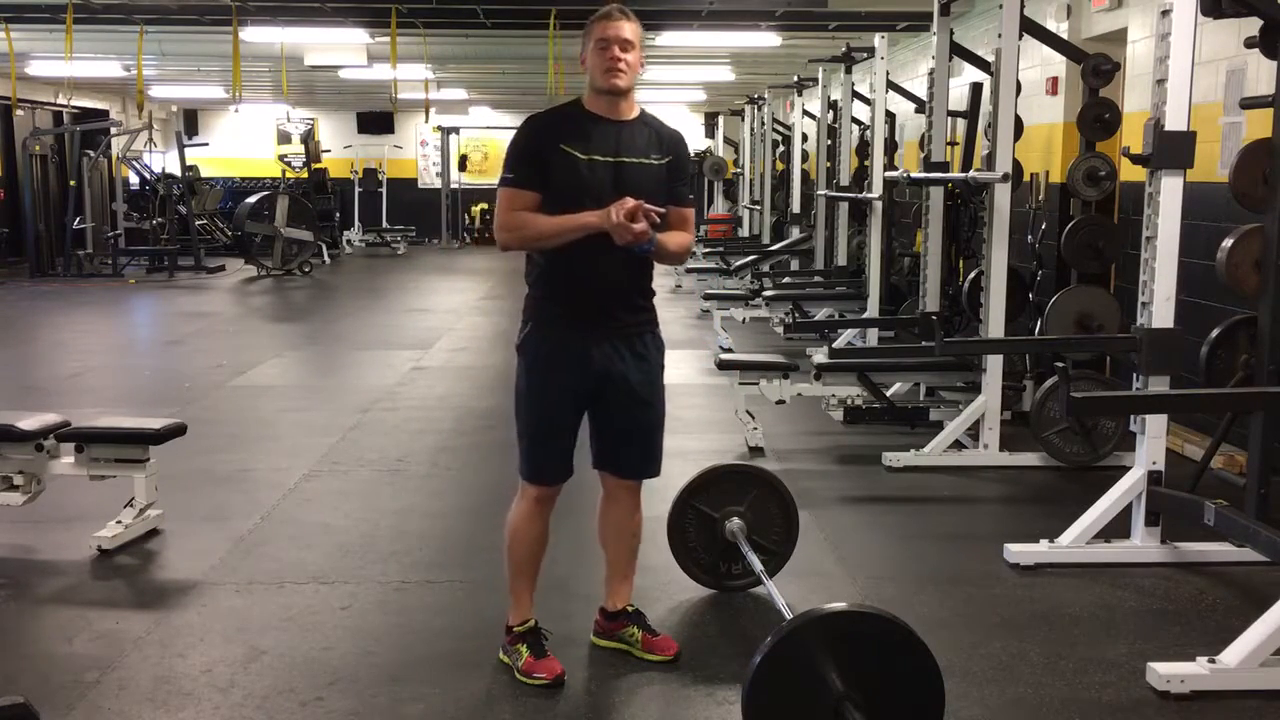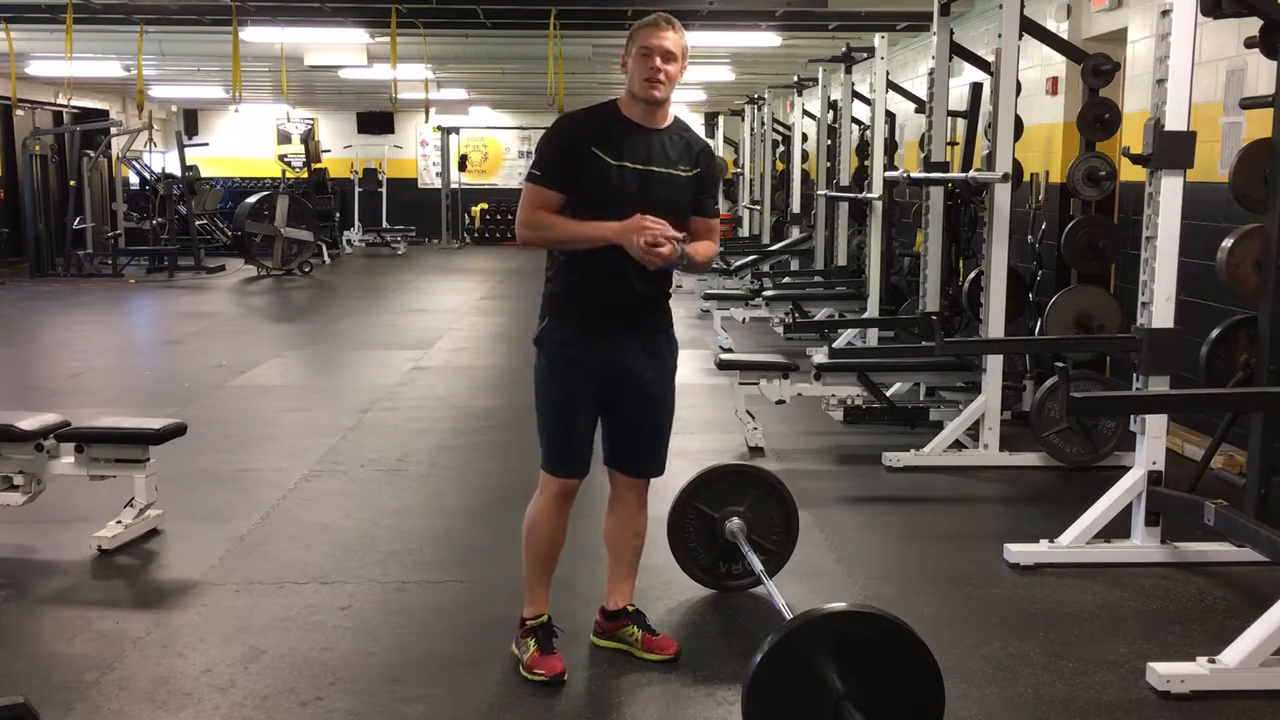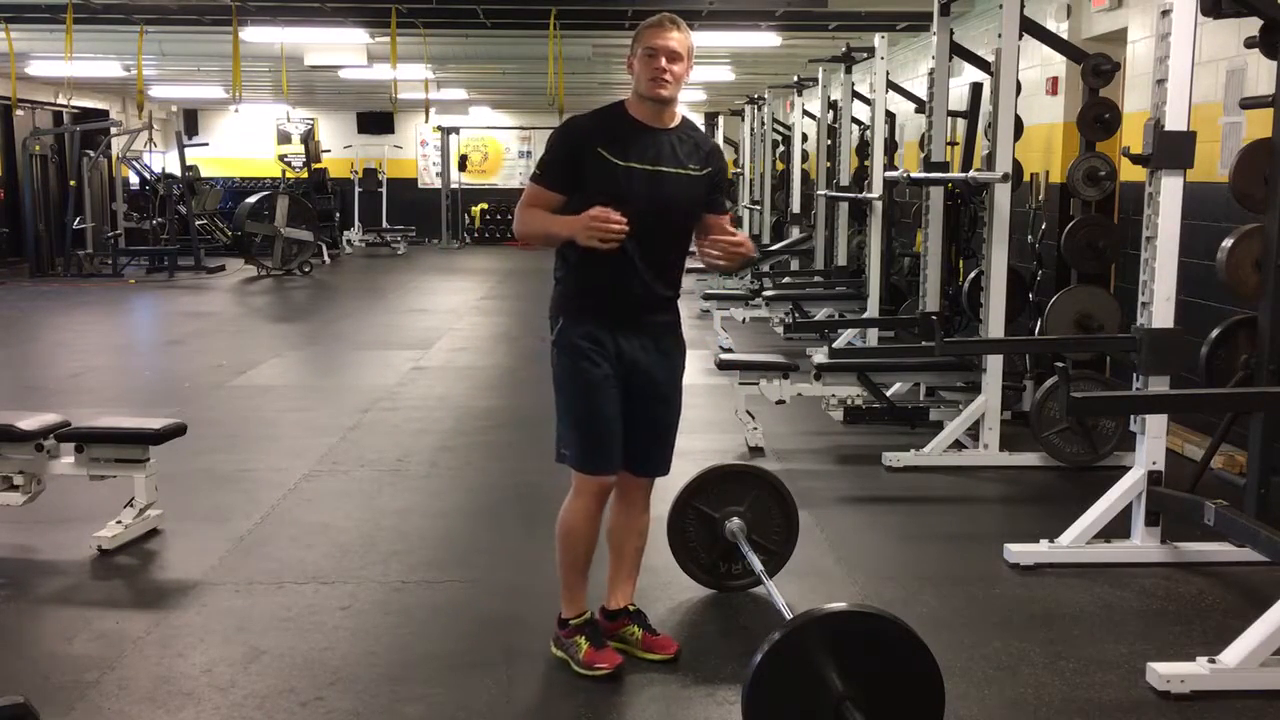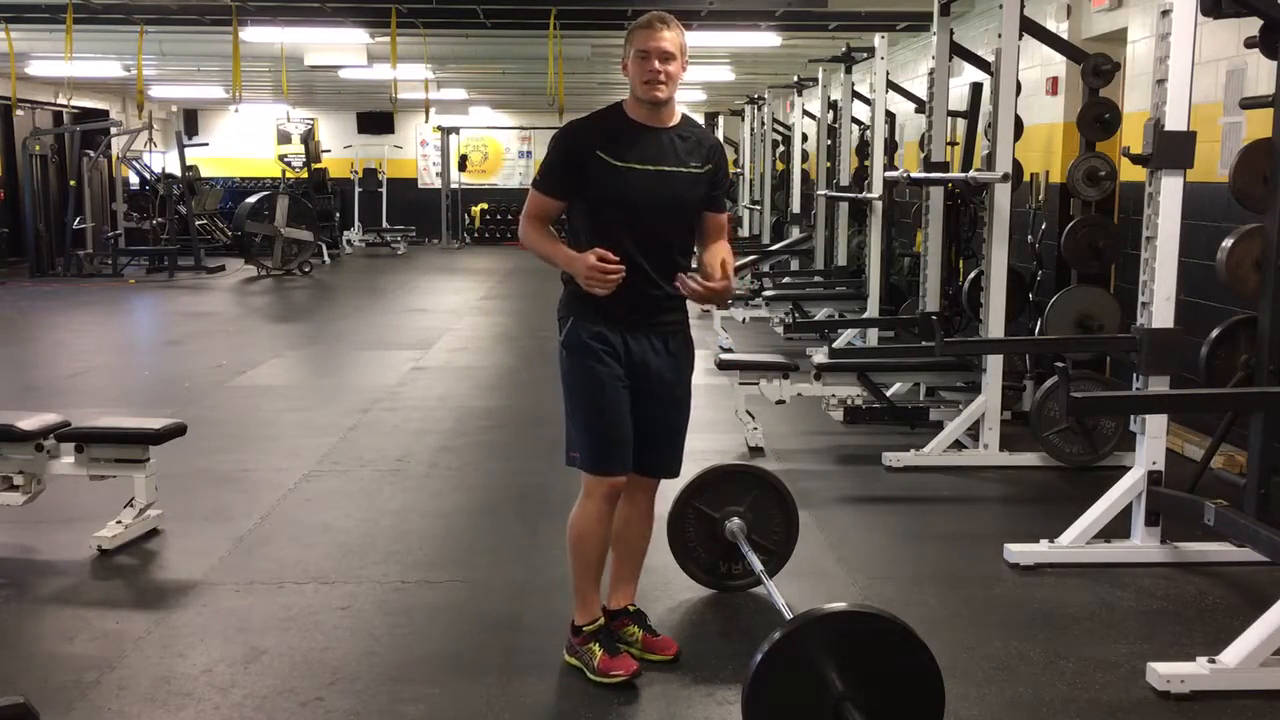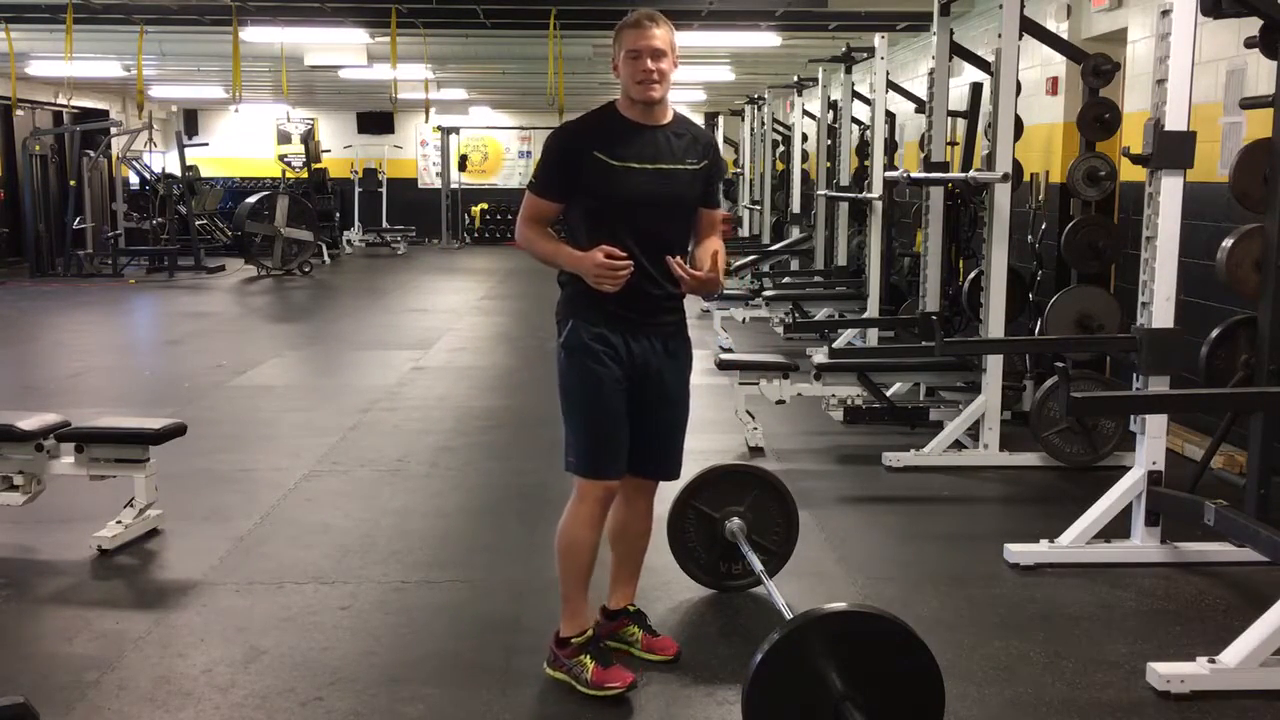
dt=0.4s
person 1, frame 1
left shoulder: (667, 144)
right shoulder: (543, 133)
left elbow: (683, 240)
right elbow: (507, 229)
left wrist: (645, 240)
right wrist: (597, 218)
left hip: (633, 336)
right hip: (556, 333)
left knee: (624, 481)
right knee: (540, 486)
left ankle: (616, 613)
right ankle: (519, 629)
person 1, frame 2
left shoulder: (695, 153)
right shoulder: (575, 132)
left elbow: (708, 243)
right elbow: (528, 225)
left wrist: (677, 254)
right wrist: (617, 231)
left hip: (648, 336)
right hip: (574, 330)
left knee: (633, 480)
right knee: (561, 481)
left ankle: (617, 613)
right ankle: (533, 624)
person 1, frame 3
left shoulder: (702, 154)
right shoulder: (583, 134)
left elbow: (715, 237)
right elbow: (525, 220)
left wrist: (736, 251)
right wrist: (573, 226)
left hip: (657, 332)
right hip: (586, 328)
left knee: (638, 480)
right knee: (593, 480)
left ankle: (618, 610)
right ankle: (572, 621)
person 1, frame 4
left shoulder: (704, 150)
right shoulder: (583, 139)
left elbow: (713, 236)
right elbow: (531, 224)
left wrist: (719, 277)
right wrist: (572, 262)
left hip: (666, 333)
right hip: (596, 329)
left knee: (644, 481)
right knee: (604, 481)
left ankle: (621, 611)
right ankle: (584, 629)
person 1, frame 5
left shoulder: (699, 146)
right shoulder: (579, 140)
left elbow: (708, 230)
right elbow: (528, 228)
left wrist: (711, 270)
right wrist: (579, 262)
left hip: (665, 333)
right hip: (593, 329)
left knee: (642, 481)
right knee: (597, 485)
left ankle: (619, 614)
right ankle: (571, 640)
